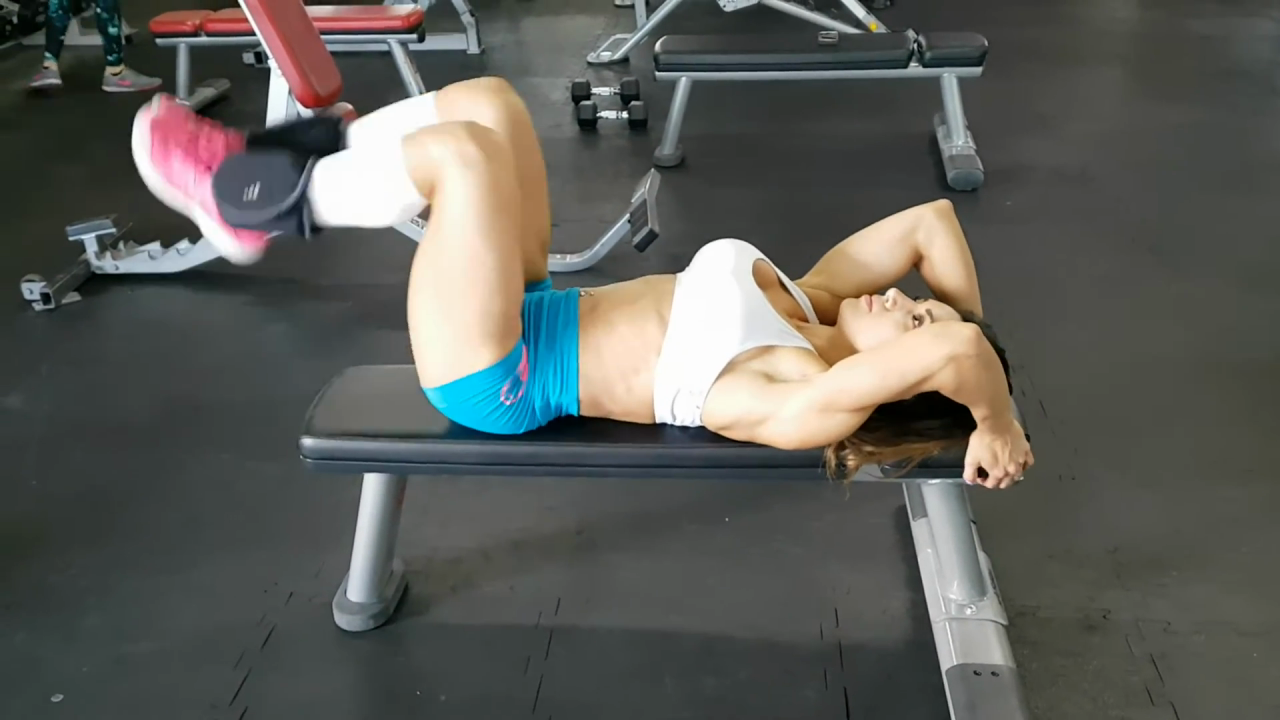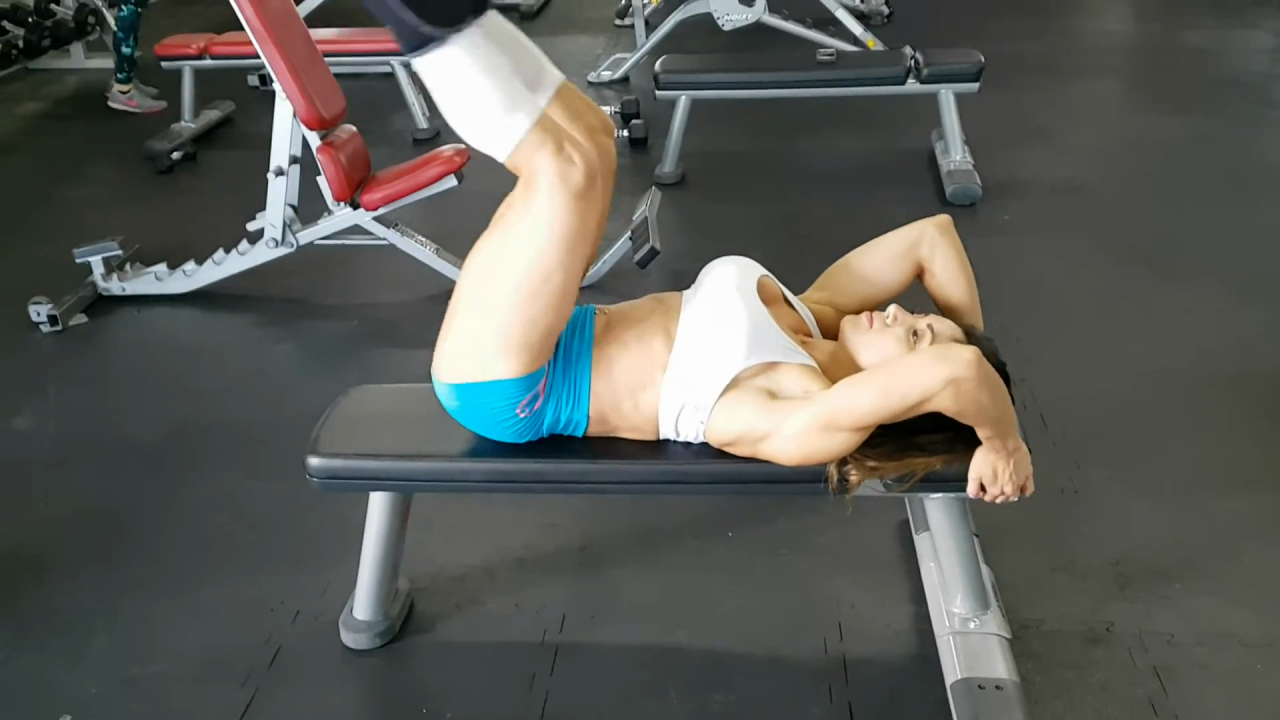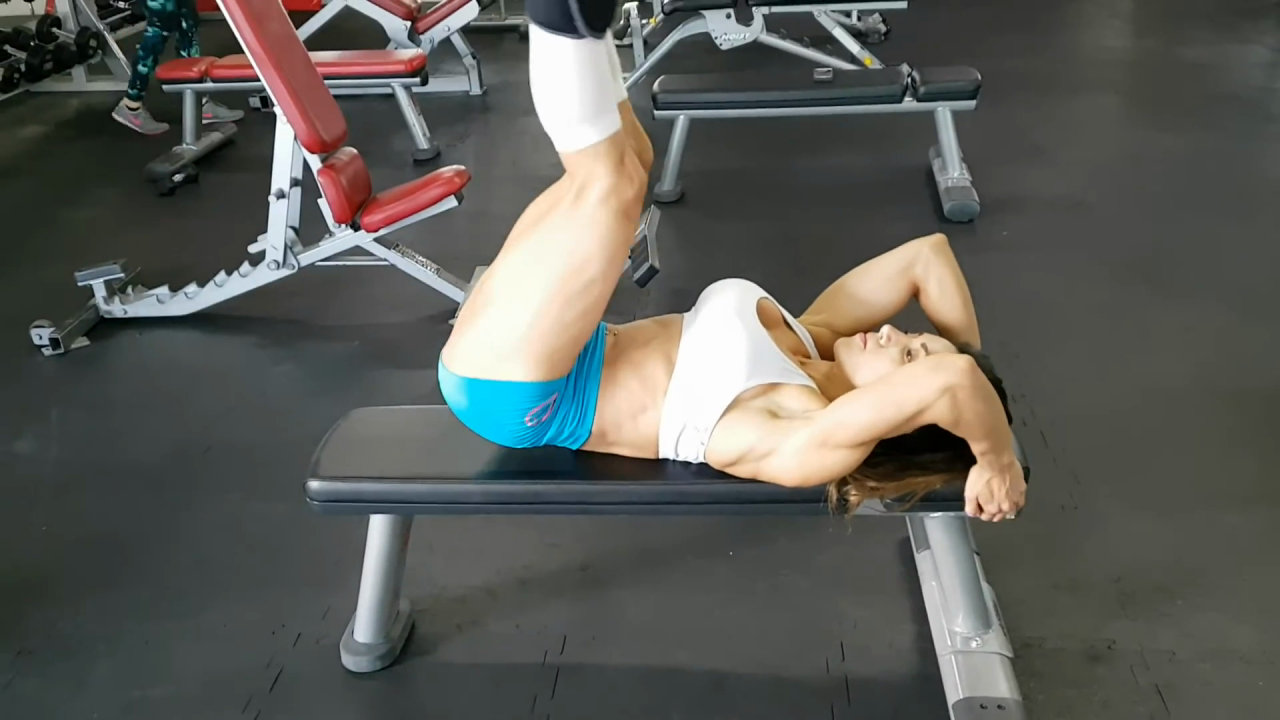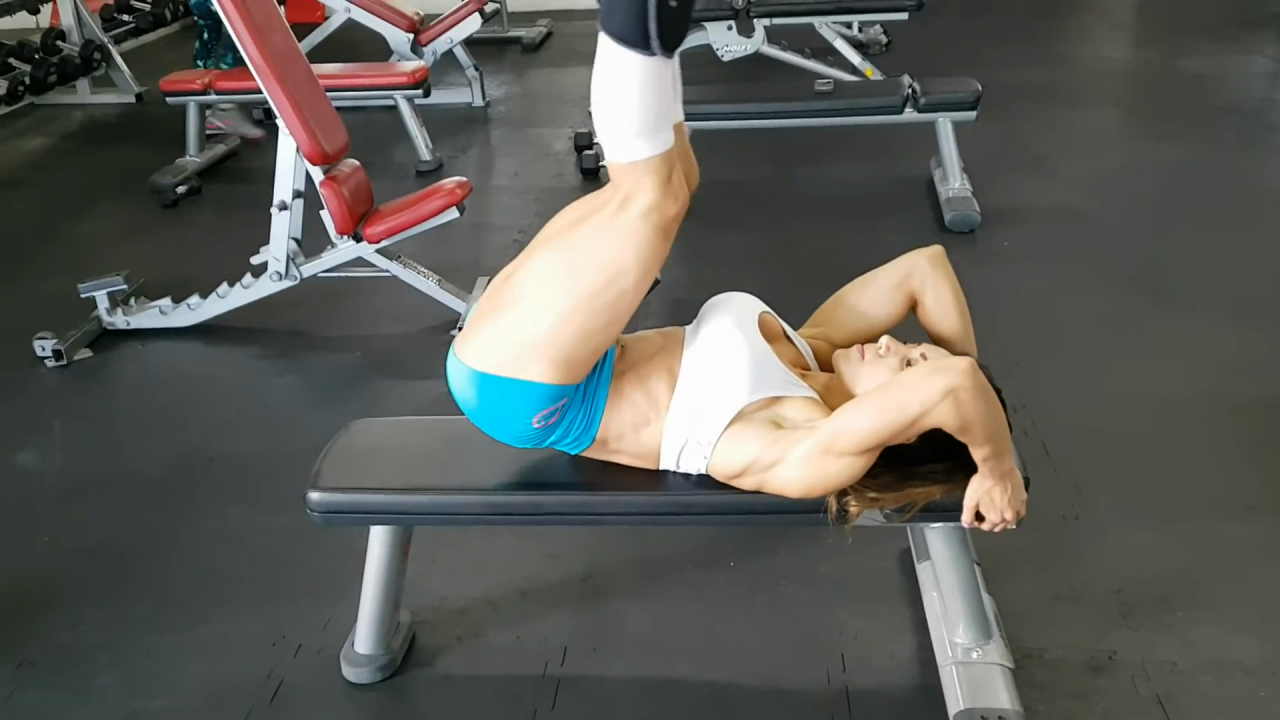
dt=0.3s
person 1, frame 1
left shoulder: (824, 405)
right shoulder: (811, 314)
left elbow: (958, 362)
right elbow: (933, 222)
left wrist: (994, 421)
right wrist: (974, 338)
left hip: (491, 389)
right hip: (531, 330)
left knee: (461, 152)
right knee: (490, 104)
left ankle: (246, 195)
right ankle: (263, 165)
person 1, frame 2
left shoulder: (816, 421)
right shoulder: (812, 323)
left elbow: (955, 374)
right elbow: (934, 232)
left wrist: (1002, 444)
right wrist: (974, 353)
left hip: (499, 391)
right hip: (568, 340)
left knee: (568, 162)
right knee: (582, 133)
person 1, frame 3
left shoulder: (817, 448)
right shoulder: (811, 342)
left elbow: (949, 378)
right elbow: (926, 256)
left wrist: (995, 457)
right wrist: (971, 362)
left hip: (508, 392)
person 1, frame 4
left shoulder: (816, 458)
right shoulder: (812, 357)
right elbow: (925, 267)
left wrist: (996, 469)
right wrist: (968, 366)
left hip: (513, 388)
left knee: (653, 193)
